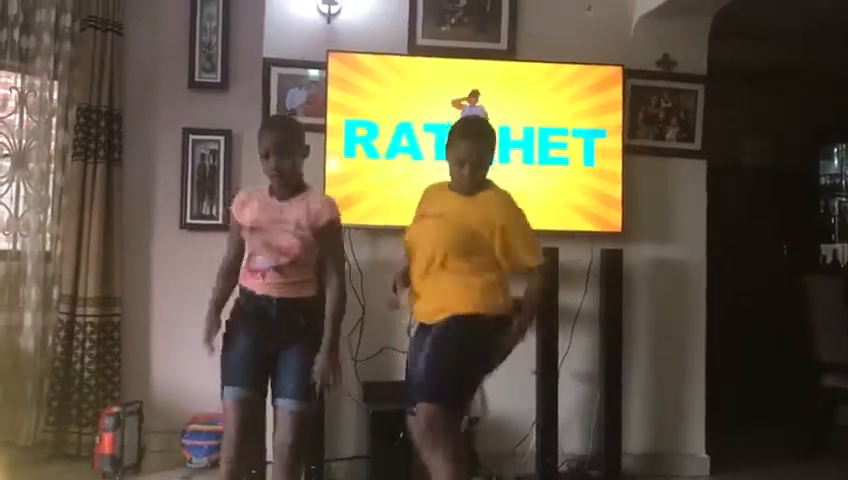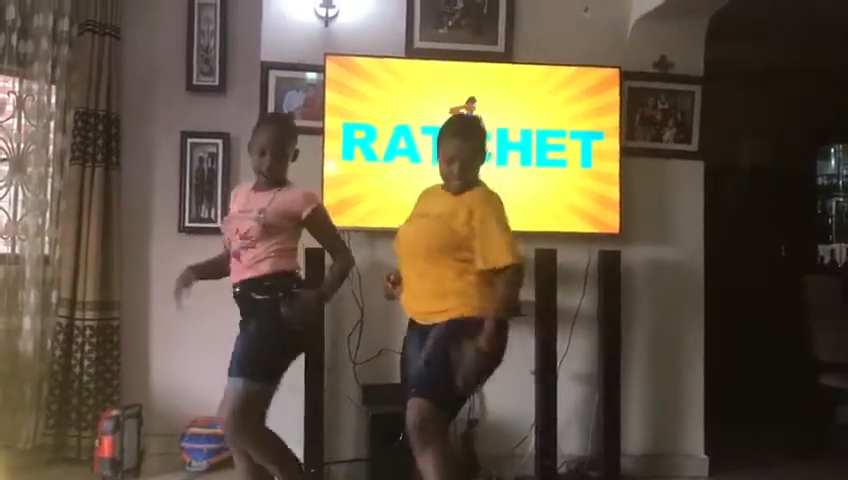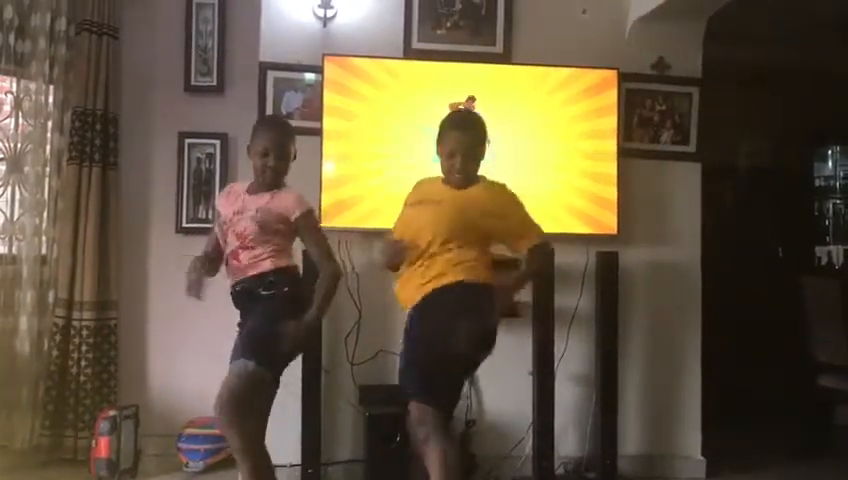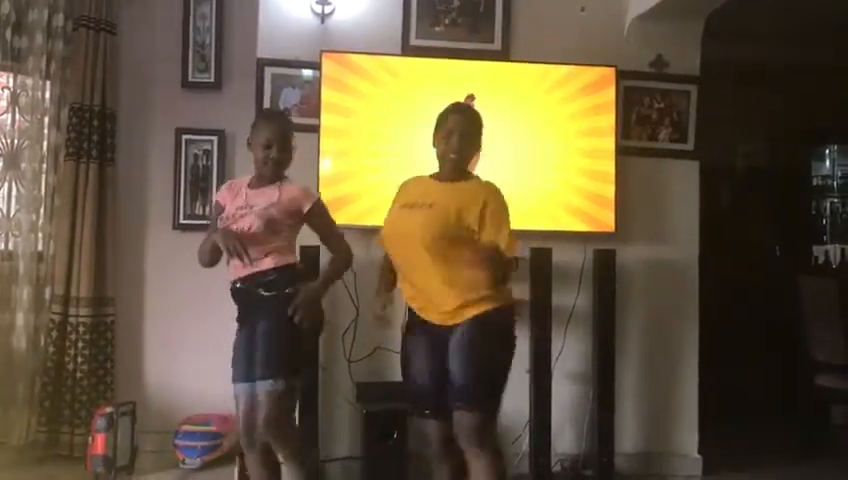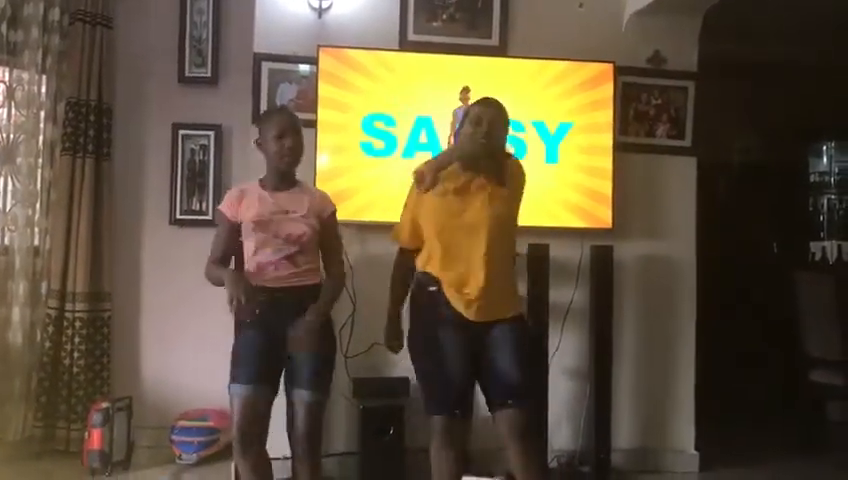
dt=0.3s
person 1, frame 1
left shoulder: (497, 206)
right shoulder: (431, 195)
left elbow: (535, 272)
left wrist: (520, 325)
right wrist: (405, 276)
left hip: (471, 322)
right hip: (433, 322)
left knee: (433, 423)
right knee: (421, 427)
person 1, frame 2
left shoulder: (483, 204)
right shoulder: (428, 197)
left elbow: (510, 273)
left wrist: (486, 339)
right wrist: (400, 277)
left hip: (464, 324)
right hip: (424, 324)
left knee: (423, 421)
right knee: (422, 426)
person 1, frame 3
left shoulder: (493, 195)
right shoulder: (420, 190)
left elbow: (538, 245)
right elbow: (391, 249)
left wrist: (511, 285)
right wrist: (394, 253)
left hip: (456, 304)
right hip: (427, 311)
left knee: (425, 418)
right knee: (428, 421)
person 1, frame 4
left shoulder: (484, 194)
right shoulder: (408, 190)
left elbow: (502, 264)
right elbow: (393, 253)
left wrist: (486, 256)
right wrist: (384, 291)
left hip: (476, 319)
right hip: (423, 321)
left knee: (474, 429)
right knee: (437, 430)
person 1, frame 5
left shoulder: (507, 173)
right shoulder: (429, 186)
left elbow: (482, 151)
right elbow: (406, 254)
left wrist: (439, 162)
right wrist: (392, 317)
left hip: (501, 314)
right hip: (440, 311)
left knee: (516, 423)
right knee: (446, 423)
person 2, frame 1
left shoulder: (321, 208)
right shoulder: (245, 202)
left elbow: (334, 278)
right elbow: (230, 263)
left wrist: (329, 346)
right wrist: (214, 310)
left hip: (297, 324)
right hip: (249, 320)
left knee: (290, 441)
right knee: (238, 434)
person 2, frame 2
left shoulder: (299, 199)
right shoulder: (239, 195)
left elbow: (343, 258)
left wrist: (318, 297)
right wrist: (194, 271)
left hip: (278, 306)
right hip: (250, 309)
left knee: (236, 422)
right knee: (240, 426)
person 2, frame 3
left shoulder: (291, 202)
right shoulder: (230, 195)
left elbow: (330, 267)
right elbow: (210, 254)
left wrist: (310, 321)
right wrist: (200, 267)
left hip: (277, 302)
right hip: (251, 308)
left knee: (230, 404)
right knee: (244, 423)
person 2, frame 4
left shoulder: (297, 195)
right shoulder: (229, 192)
left elbow: (342, 252)
right elbow: (205, 257)
left wrist: (316, 290)
right wrist: (217, 235)
left hip: (281, 300)
right hip: (248, 307)
left knee: (272, 420)
right knee: (248, 428)
person 2, frame 5
left shoulder: (318, 202)
right shoulder: (238, 199)
left elbow: (335, 270)
right elbow: (212, 267)
left wrist: (316, 314)
right wrist: (233, 279)
left hip: (309, 315)
right hip: (259, 315)
left knee: (306, 433)
right knee: (245, 431)
